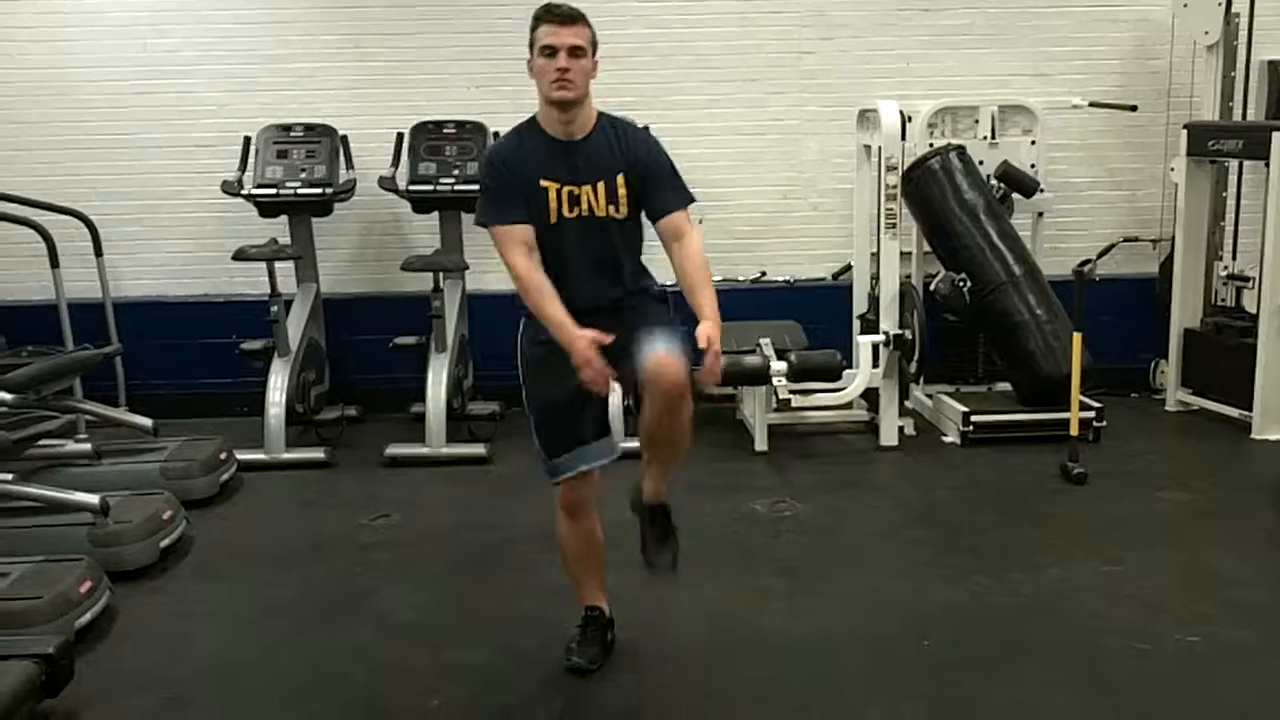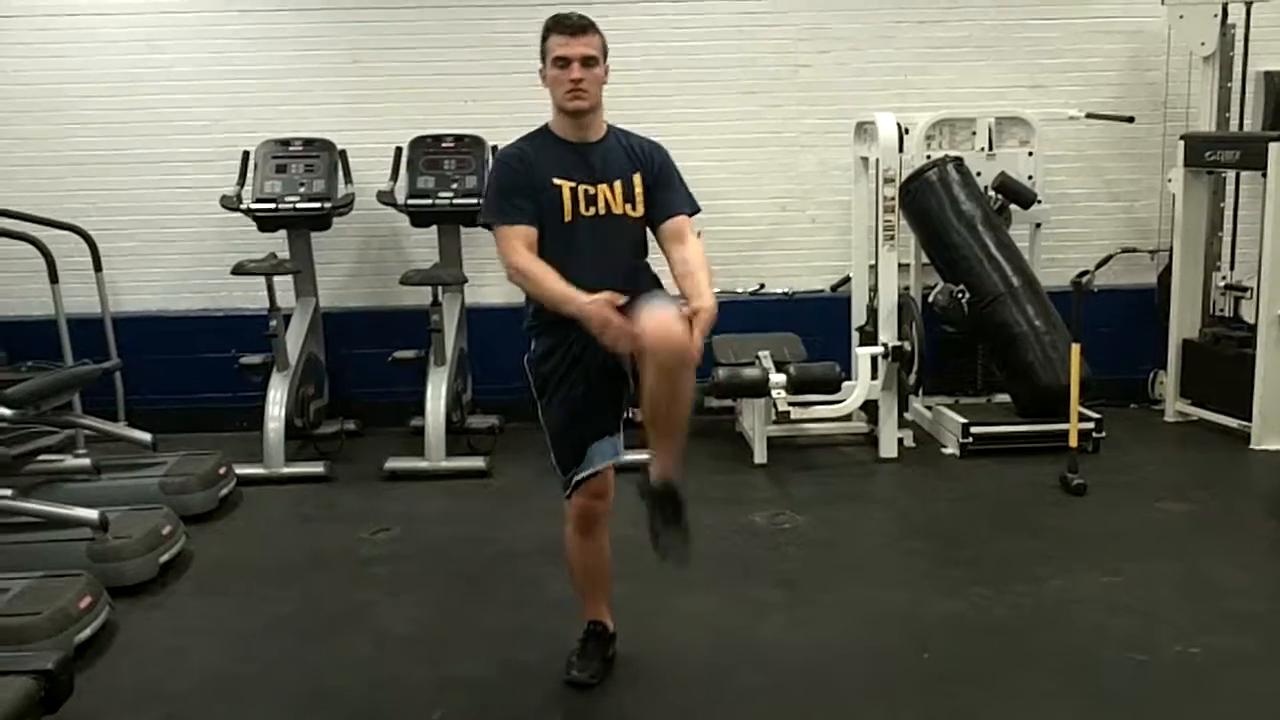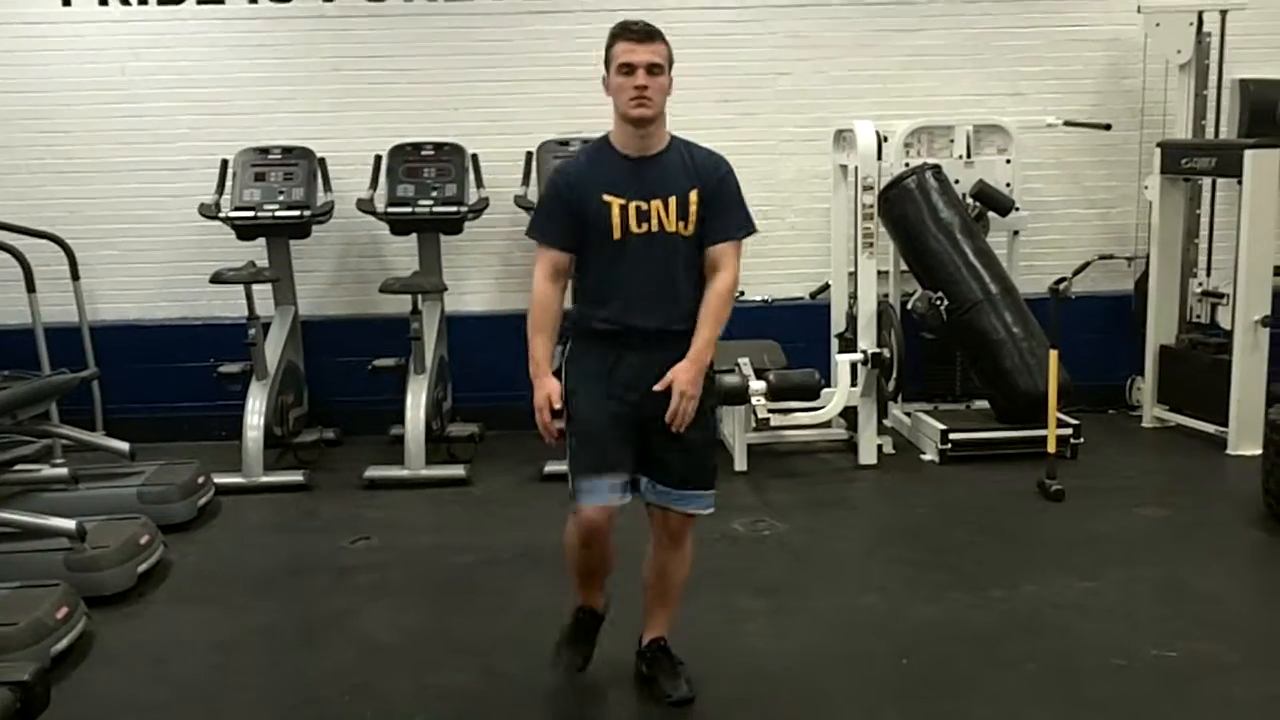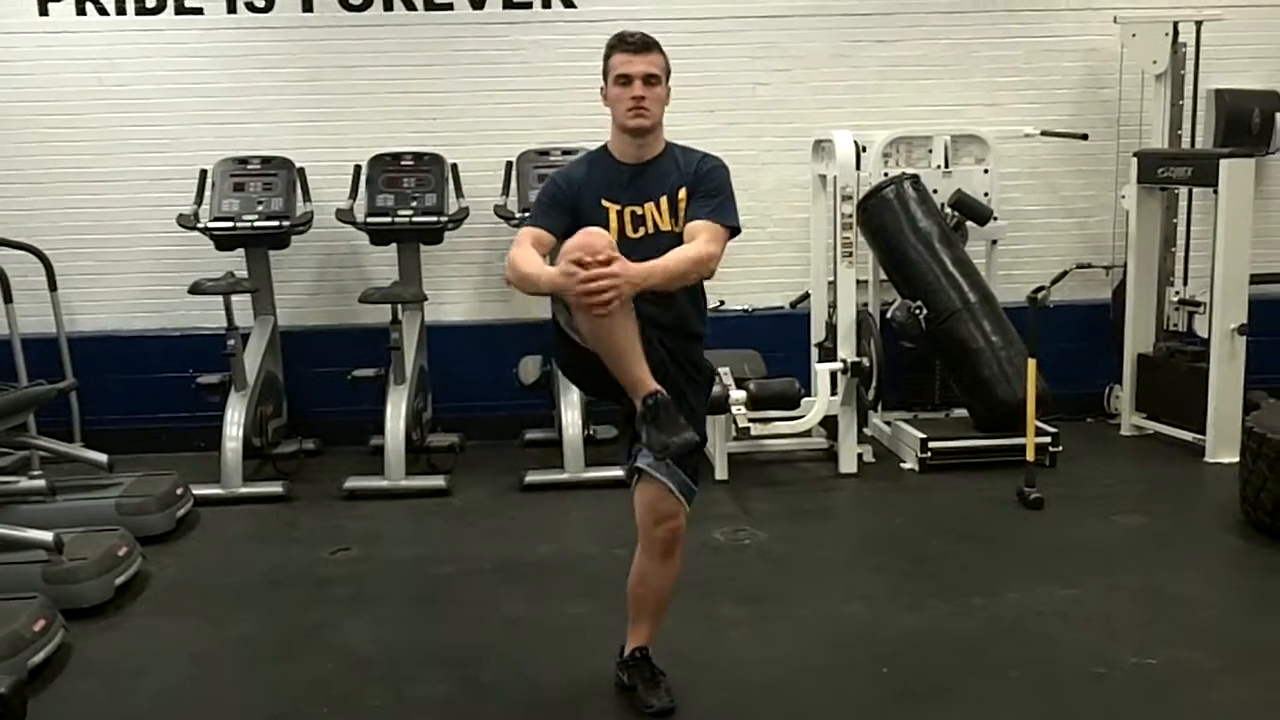
dt=0.7s
person 1, frame 1
left shoulder: (634, 145)
right shoulder: (507, 159)
left elbow: (681, 234)
right elbow: (521, 263)
left wrist: (709, 318)
right wrist: (570, 337)
left hip: (627, 317)
right hip: (555, 334)
left knee: (668, 376)
right knee: (573, 487)
left ankle: (653, 498)
right ankle: (595, 616)
person 1, frame 2
left shoulder: (645, 155)
right shoulder: (519, 164)
left elbow: (682, 239)
right elbow: (518, 260)
left wrist: (703, 297)
right wrist: (583, 306)
left hip: (639, 324)
right hip: (565, 341)
left knee: (668, 337)
right knee: (588, 500)
left ankle: (665, 483)
right ankle: (597, 630)
person 1, frame 3
left shoulder: (708, 172)
right shoulder: (575, 176)
left elbow: (723, 274)
right elbow: (549, 276)
left wrist: (694, 364)
right wrist: (541, 370)
left hip: (680, 366)
right hip: (601, 358)
left knee: (675, 518)
right knee: (593, 517)
left ankle: (655, 646)
right ankle: (586, 609)
person 1, frame 4
left shoulder: (703, 172)
right shoulder: (574, 181)
left elbow: (705, 253)
right elbow: (519, 259)
left wrist: (637, 275)
right wrist: (560, 278)
left hip: (675, 354)
right hip: (597, 349)
left knee: (665, 521)
right knee: (589, 244)
left ankle: (636, 657)
right ankle: (649, 406)
